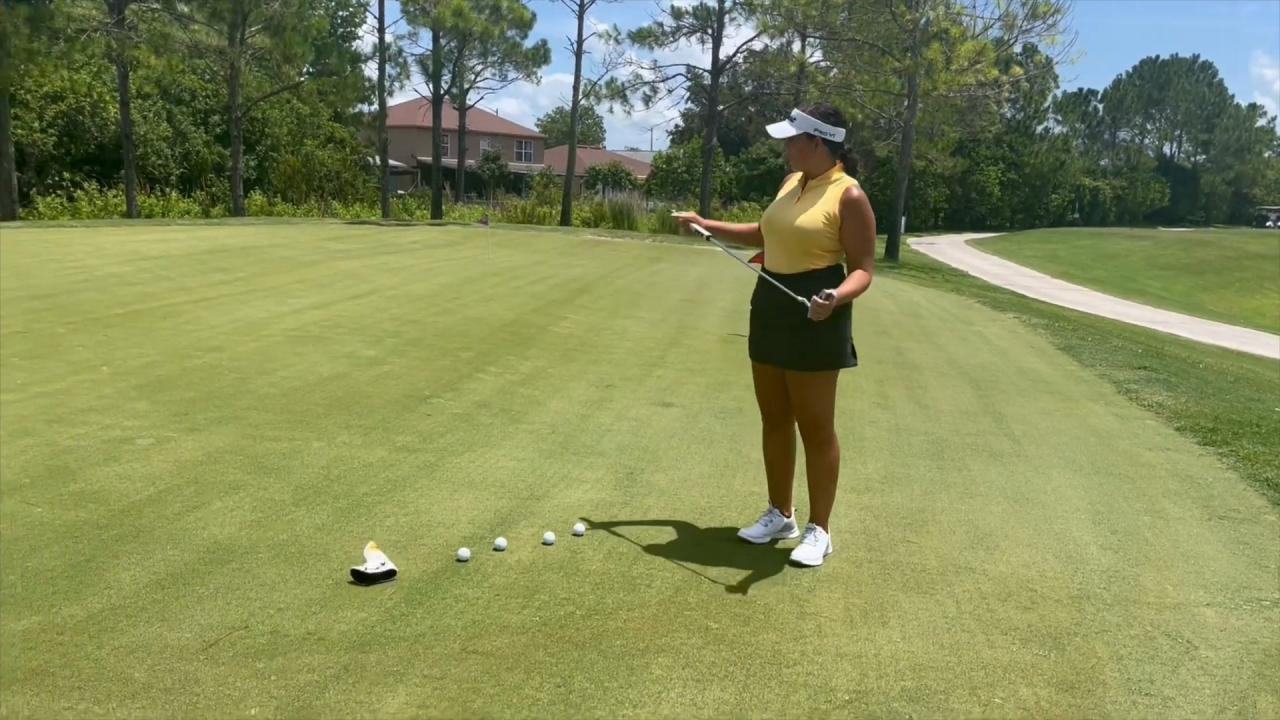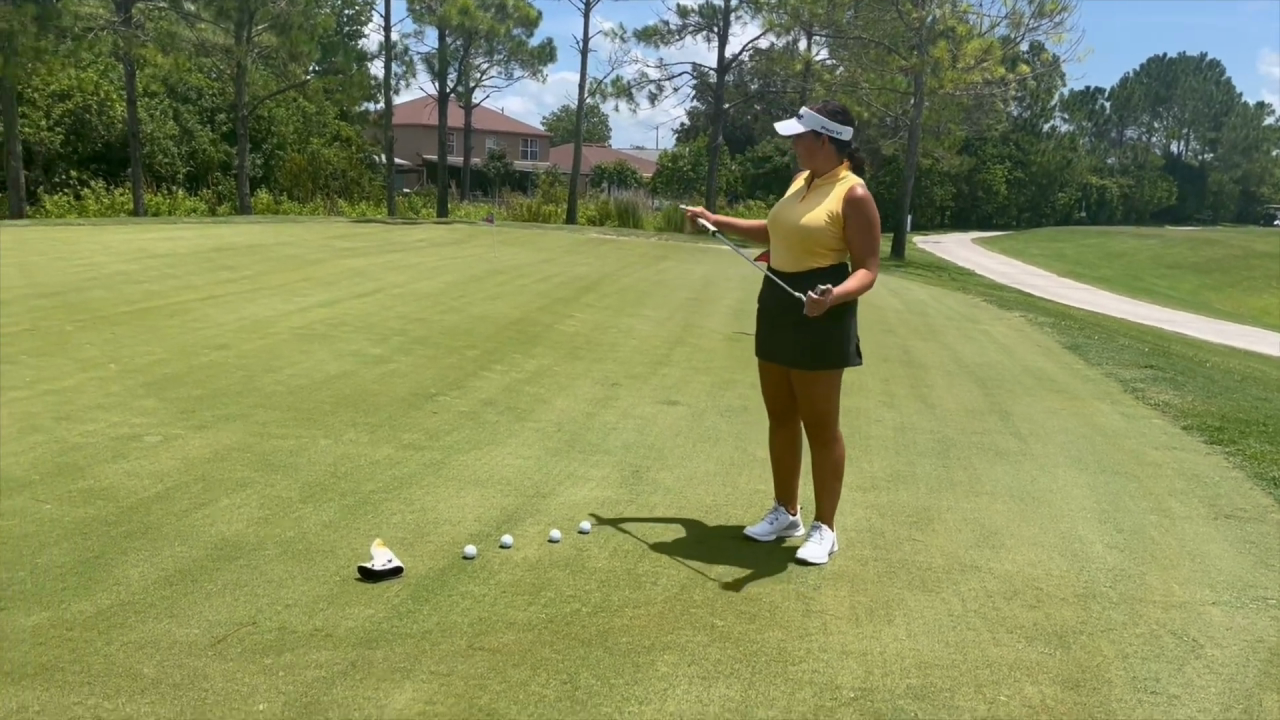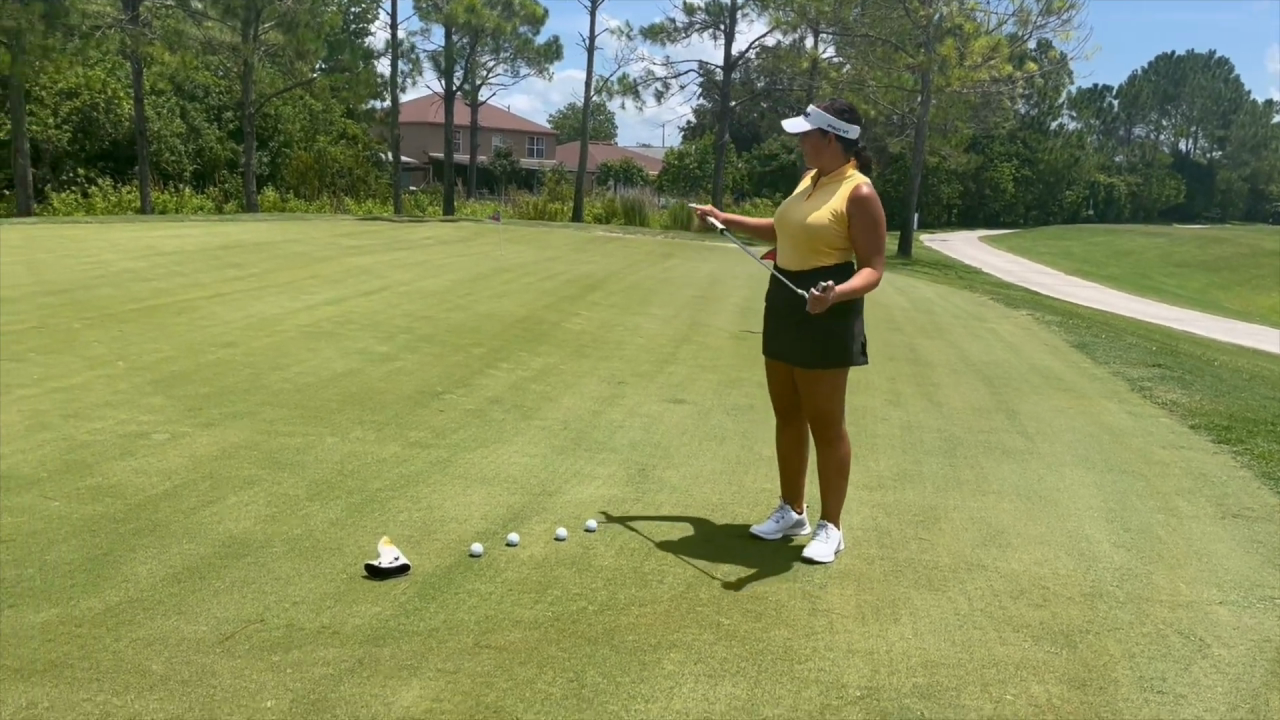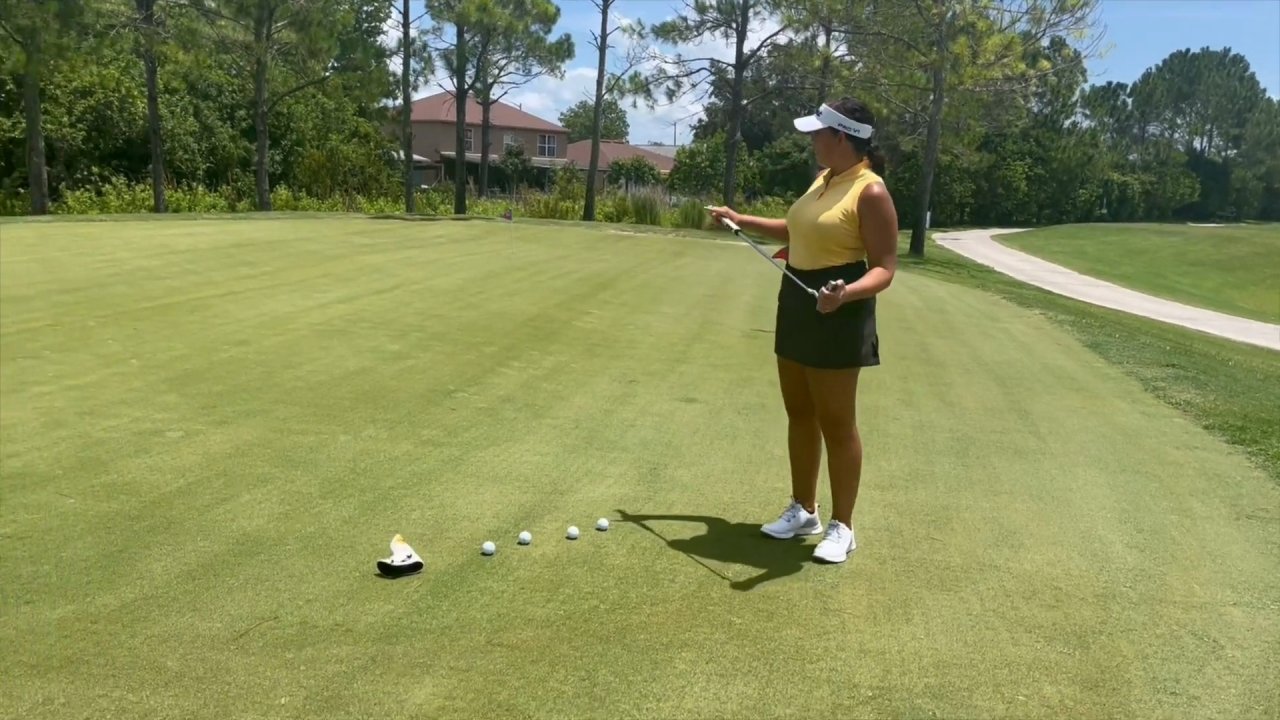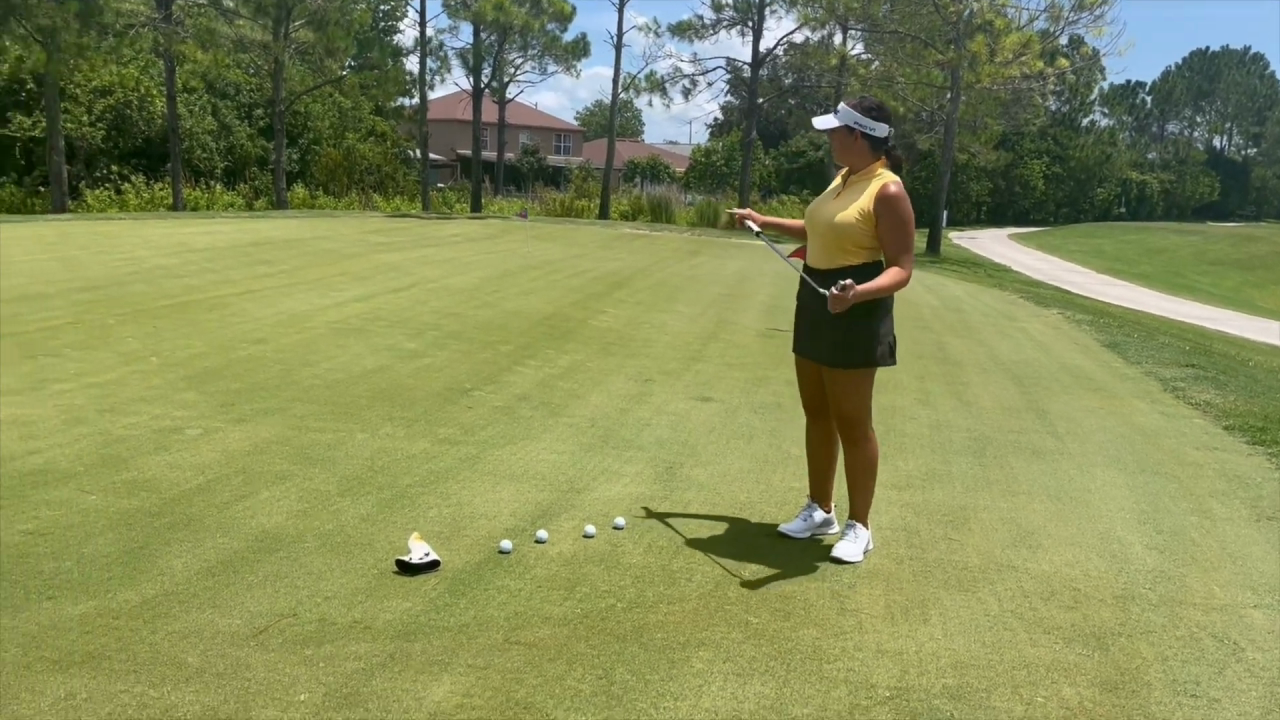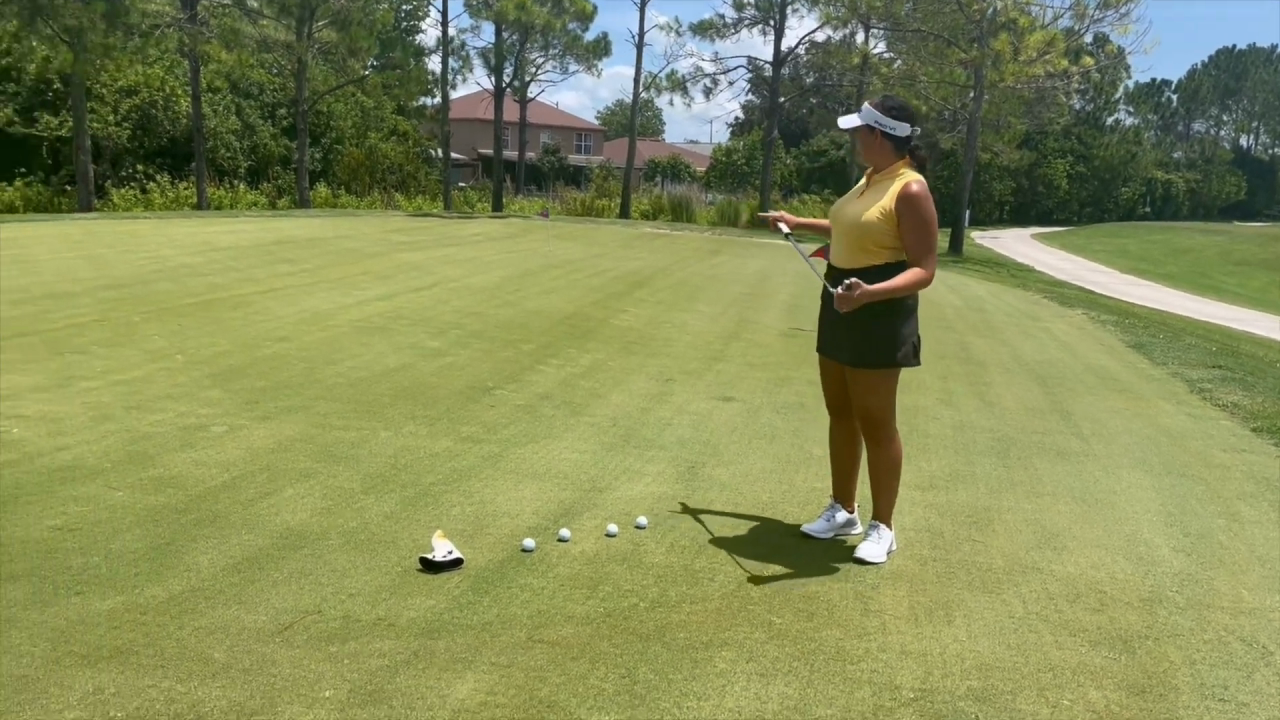
dt=0.1s
person 1, frame 1
left shoulder: (849, 196)
right shoulder: (792, 183)
left elbow: (863, 269)
right elbow: (766, 234)
left wrist: (836, 298)
right wrist: (705, 224)
left hip: (813, 318)
right hip: (770, 306)
left knee: (816, 426)
right knee: (774, 419)
left ankle: (819, 530)
right ankle: (780, 514)
person 1, frame 2
left shoulder: (854, 195)
right shoulder: (801, 181)
left elbow: (867, 268)
left wrist: (835, 295)
right wrist: (714, 219)
left hip: (818, 316)
right hip: (777, 305)
left knee: (820, 425)
right knee: (781, 417)
left ankle: (824, 528)
right ankle: (785, 512)
person 1, frame 3
left shoulder: (859, 193)
right shoulder: (810, 179)
left elbow: (872, 267)
left wrist: (836, 294)
right wrist: (725, 218)
left hip: (825, 315)
right hip: (784, 305)
left knee: (826, 423)
right knee: (787, 415)
left ankle: (830, 527)
right ankle: (791, 511)
person 1, frame 4
left shoulder: (871, 192)
right shoulder: (824, 179)
left elbow: (884, 267)
left wrist: (846, 293)
right wrist: (741, 220)
left hip: (836, 315)
right hip: (797, 304)
left knee: (836, 423)
right knee: (799, 415)
left ankle: (841, 527)
right ankle: (802, 511)
person 1, frame 5
left shoulder: (887, 191)
right shoulder: (844, 178)
left elbow: (901, 268)
left wrist: (856, 293)
right wrist: (765, 222)
left hip: (854, 314)
right hip: (816, 304)
left knee: (852, 422)
right knee: (817, 413)
left ankle: (858, 526)
right ankle: (819, 509)
person 1, frame 6
left shoulder: (911, 190)
right shoulder: (871, 178)
left elbow: (923, 269)
left wrist: (870, 292)
right wrist: (797, 222)
left hip: (878, 313)
right hip: (840, 305)
left knee: (876, 423)
right knee: (840, 414)
left ankle: (881, 527)
right ankle: (843, 510)
